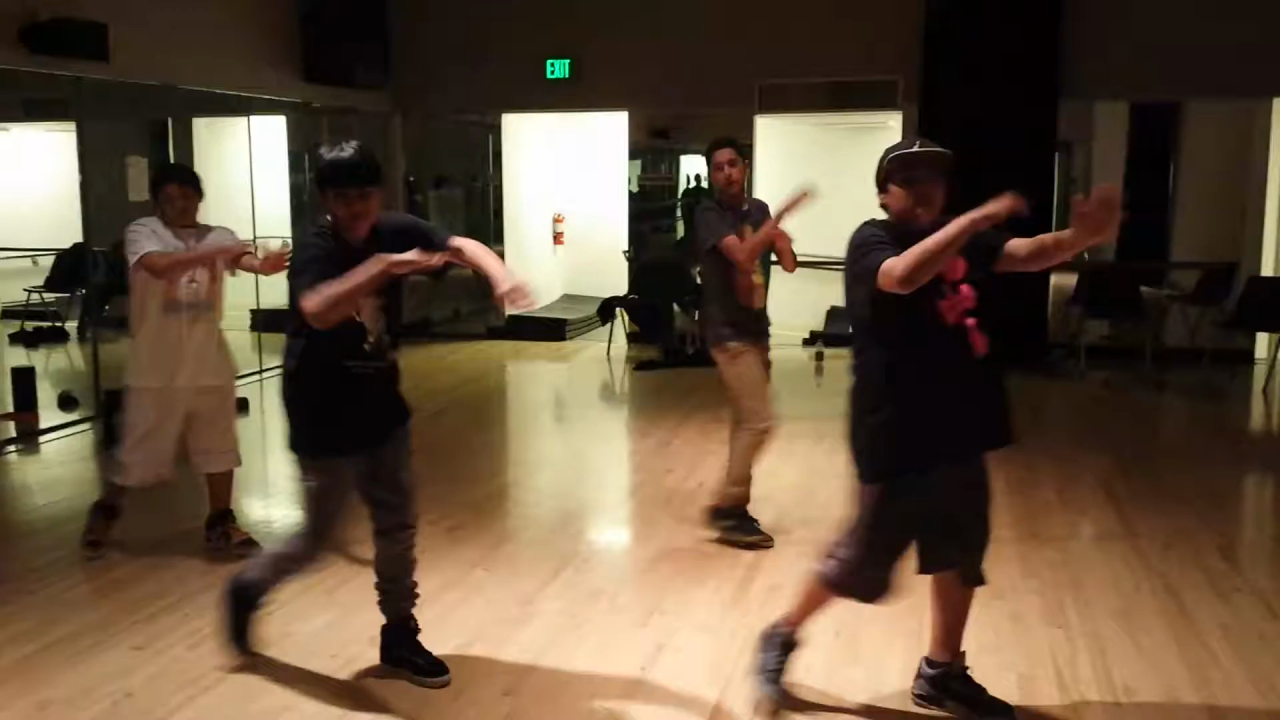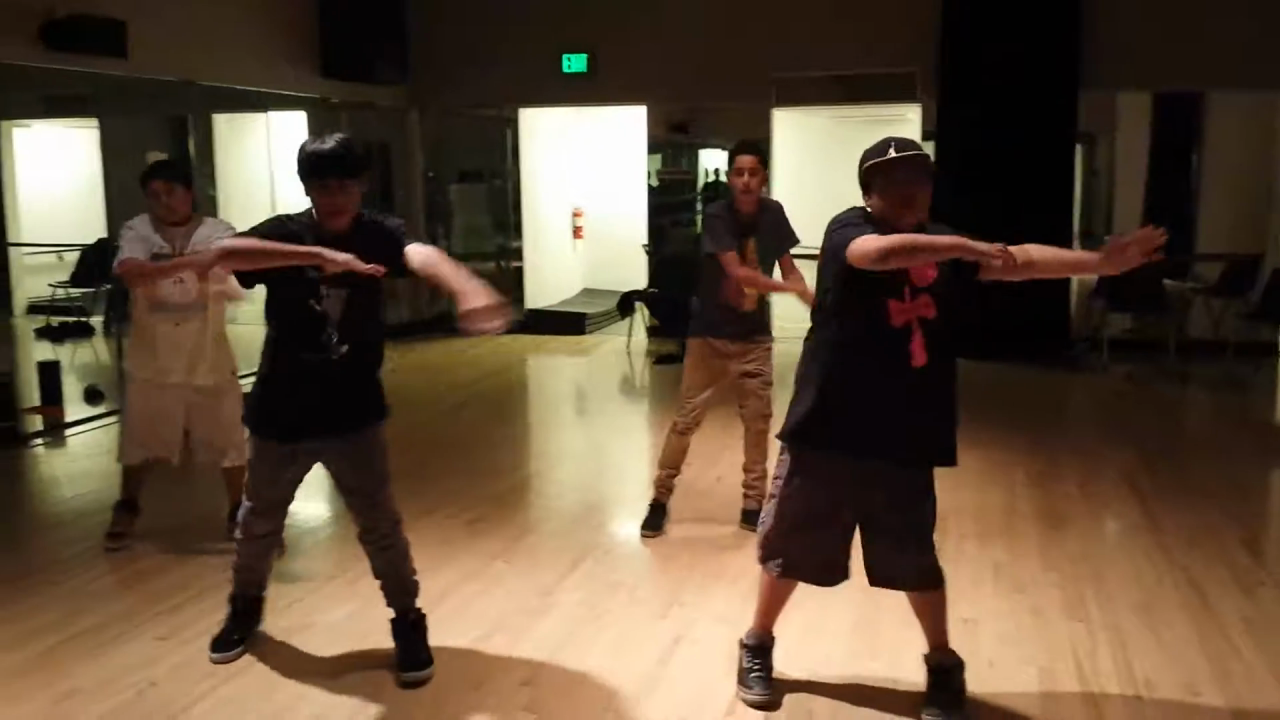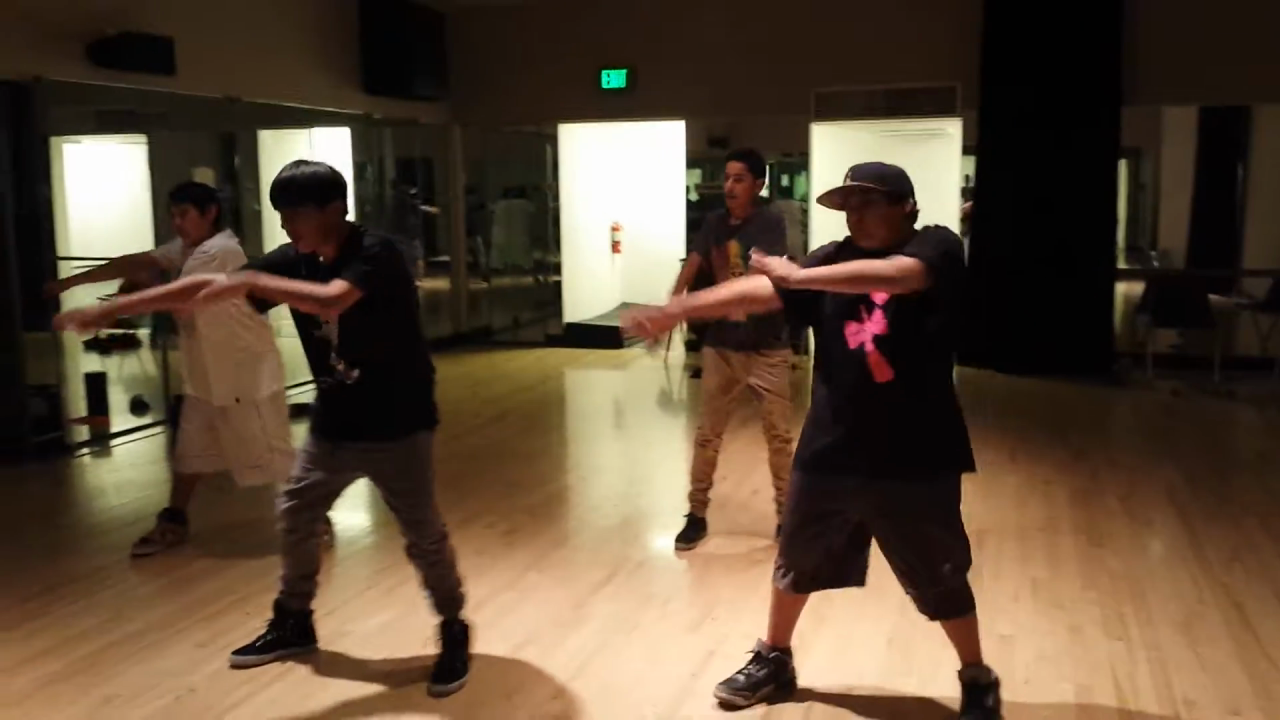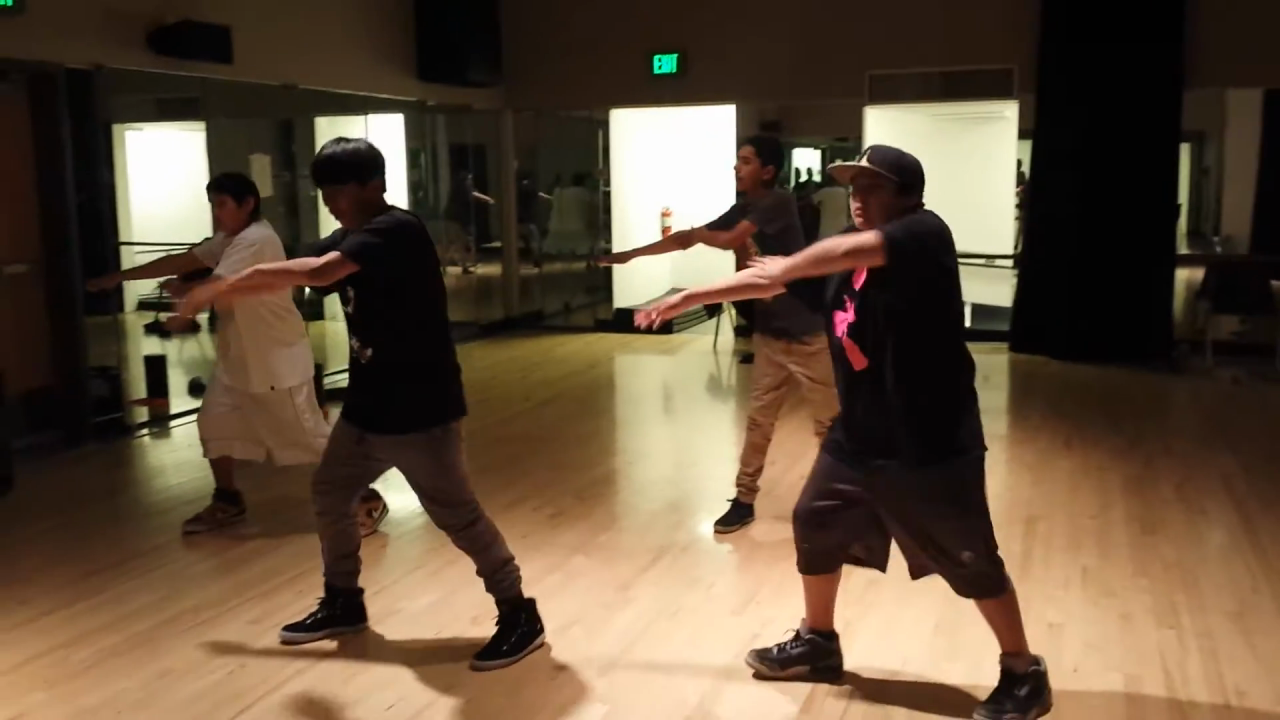
dt=0.3s
person 1, frame 1
left shoulder: (953, 237)
right shoulder: (871, 240)
left elbow: (1026, 253)
right elbow: (900, 277)
left wrist: (1085, 234)
right wrist: (975, 220)
left hip: (957, 434)
right hip: (898, 435)
left knee: (960, 554)
right knee: (862, 559)
left ankle: (942, 672)
right ankle: (782, 638)
person 1, frame 2
left shoulder: (942, 245)
right shoulder: (851, 231)
left elbow: (1017, 262)
right elbow: (876, 253)
left wrist: (1102, 262)
right wrist: (968, 248)
left hip: (904, 437)
right hip: (828, 427)
left knee: (914, 559)
right knee: (789, 545)
left ankle: (942, 665)
right ankle: (756, 649)
person 1, frame 3
left shoulder: (938, 248)
right shoulder: (835, 258)
left elbow: (899, 278)
right elbow: (759, 293)
left wrist: (799, 274)
right wrist: (677, 310)
left hip: (918, 453)
right hip: (833, 448)
left knee: (941, 578)
right knee: (798, 556)
right ankle: (772, 659)
person 1, frame 4
left shoulder: (922, 234)
right shoulder: (844, 253)
right elbow: (769, 279)
left wrist: (784, 267)
right wrist: (688, 298)
left hip: (932, 440)
right hip: (857, 436)
left knee: (970, 558)
right knee: (814, 528)
left ankle: (1023, 672)
right ankle: (817, 642)
person 2, frame 1
left shoulder: (397, 231)
right shoulder: (316, 251)
left elbow: (461, 247)
right elbow: (318, 312)
left wrist: (501, 273)
right wrist: (383, 267)
left hip: (380, 410)
right hip: (322, 418)
left knee: (397, 523)
right knee: (321, 534)
left ankle: (400, 636)
right ankle: (249, 589)
person 2, frame 2
left shoulder: (380, 234)
right shoulder: (285, 233)
left elbow: (423, 257)
left wrist: (469, 288)
right wrist: (314, 253)
left hip: (353, 409)
right hip: (282, 409)
left knee: (378, 520)
right knee: (261, 519)
left ankle: (408, 623)
right ankle: (244, 610)
person 2, frame 3
left shoulder: (376, 253)
right shoulder: (293, 262)
left elbow: (334, 300)
right elbow: (212, 285)
left wrist: (247, 283)
left hip: (400, 419)
right hip: (339, 420)
left knee: (420, 528)
right knee: (297, 513)
left ankle: (453, 631)
right ankle: (291, 623)
person 2, frame 4
left shoulder: (396, 232)
right shoulder: (351, 239)
left elbow: (311, 274)
right elbow: (284, 274)
left wrist: (223, 289)
right wrist: (218, 291)
left hip: (420, 406)
right hip: (368, 404)
left knee: (456, 514)
right knee: (329, 493)
left ankle: (519, 615)
right ankle: (343, 602)
person 3, frame 1
left shoulder: (757, 209)
right shoulder: (708, 213)
left elbow: (787, 263)
right elbow: (742, 254)
left wrist: (781, 237)
right wrist: (780, 218)
left hip: (756, 333)
right hip: (727, 334)
left knee: (749, 422)
right knee: (760, 422)
left ankle: (736, 511)
right ankle: (724, 507)
person 3, frame 2
left shoulder: (774, 213)
right shoulder: (716, 216)
left elbow: (787, 265)
right elbow: (736, 272)
left wrist: (805, 289)
right wrist: (792, 289)
left hip: (755, 337)
right hip: (709, 335)
left knee: (758, 421)
right knee: (686, 419)
left ankle: (753, 506)
right ankle: (660, 499)
person 3, frame 3
left shoulder: (771, 225)
right shoulder: (712, 223)
right elbow: (688, 271)
left hip: (766, 348)
right hip: (719, 345)
left knee: (778, 435)
right knee: (707, 433)
right ankle: (697, 514)
person 3, frame 4
left shoulder: (778, 203)
right shoulder: (743, 209)
left elbow: (728, 241)
right elbow: (693, 236)
left wrist: (698, 235)
right wrist: (633, 254)
left hip: (806, 332)
right hip: (770, 332)
left knee: (827, 420)
right knee: (759, 417)
right ankle: (744, 500)
person 4, frame 1
left shoulder: (218, 237)
right shoulder: (142, 231)
left elbow: (255, 260)
right elbow: (160, 266)
left wrist: (280, 262)
right wrist: (218, 254)
left hip: (210, 363)
right hip: (156, 365)
left knee: (218, 446)
right knee: (139, 450)
left ankle: (220, 523)
right ankle: (104, 513)
person 4, frame 2
left shoulder: (213, 231)
right shoulder: (136, 231)
left elbow: (240, 254)
right elbow: (129, 273)
right wrist: (187, 263)
left hip: (206, 357)
right hip: (150, 359)
left knee: (226, 441)
right knee: (140, 441)
left ankle: (240, 514)
right ankle: (126, 511)
person 4, frame 3
left shoulder: (219, 251)
right shoulder: (186, 248)
left elbow: (164, 298)
right elbow: (138, 262)
left wrist: (109, 311)
right wrist: (73, 279)
left hip: (246, 371)
right hip: (206, 372)
left knee: (268, 450)
right knee: (191, 448)
right ankle: (174, 520)
person 4, frame 4
left shoulder: (256, 240)
right shoulder: (228, 240)
right elbow: (182, 260)
left wrist: (178, 289)
right wrist: (119, 277)
left hip: (278, 358)
right hip: (238, 359)
left knee: (308, 432)
right knee: (214, 425)
left ankle: (364, 497)
right ankle: (228, 501)
